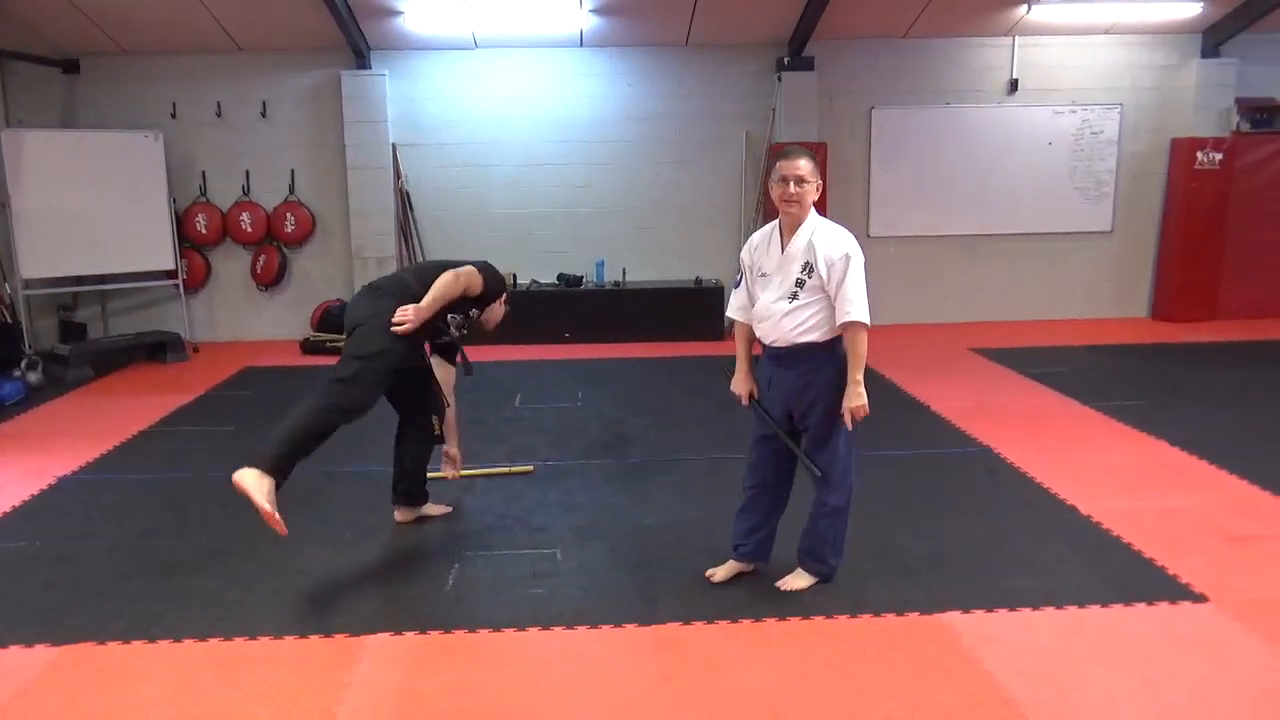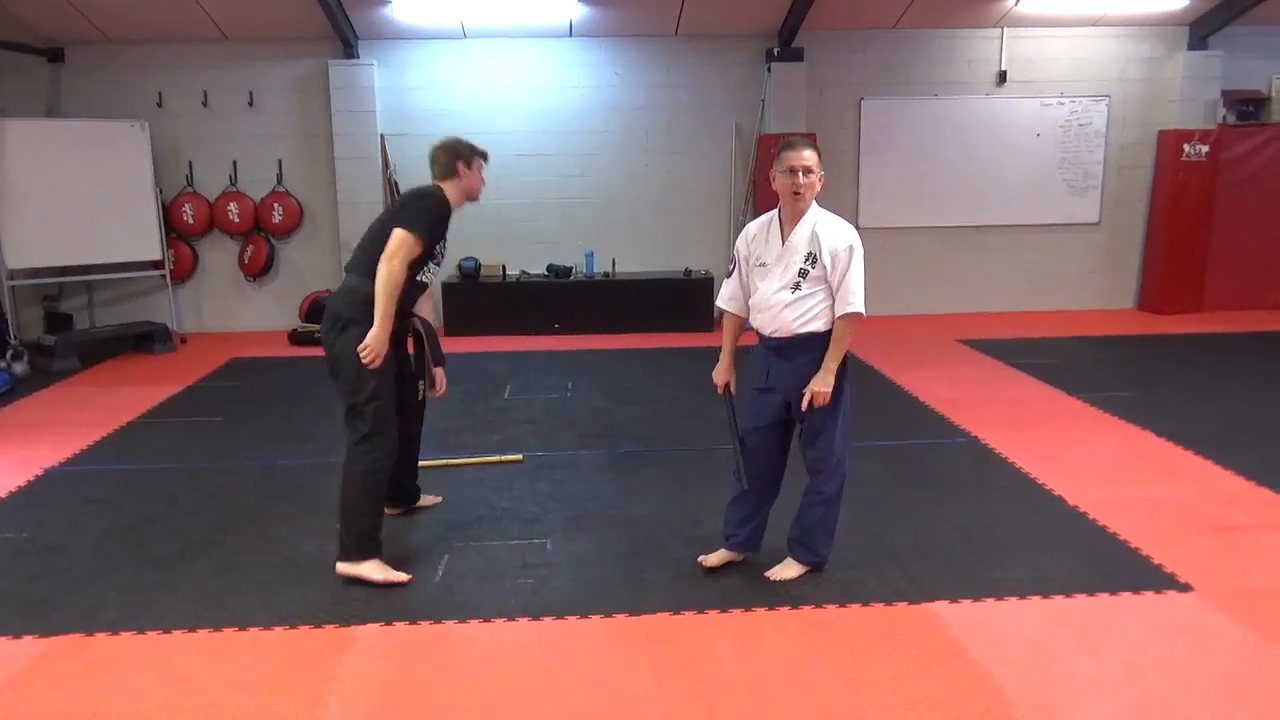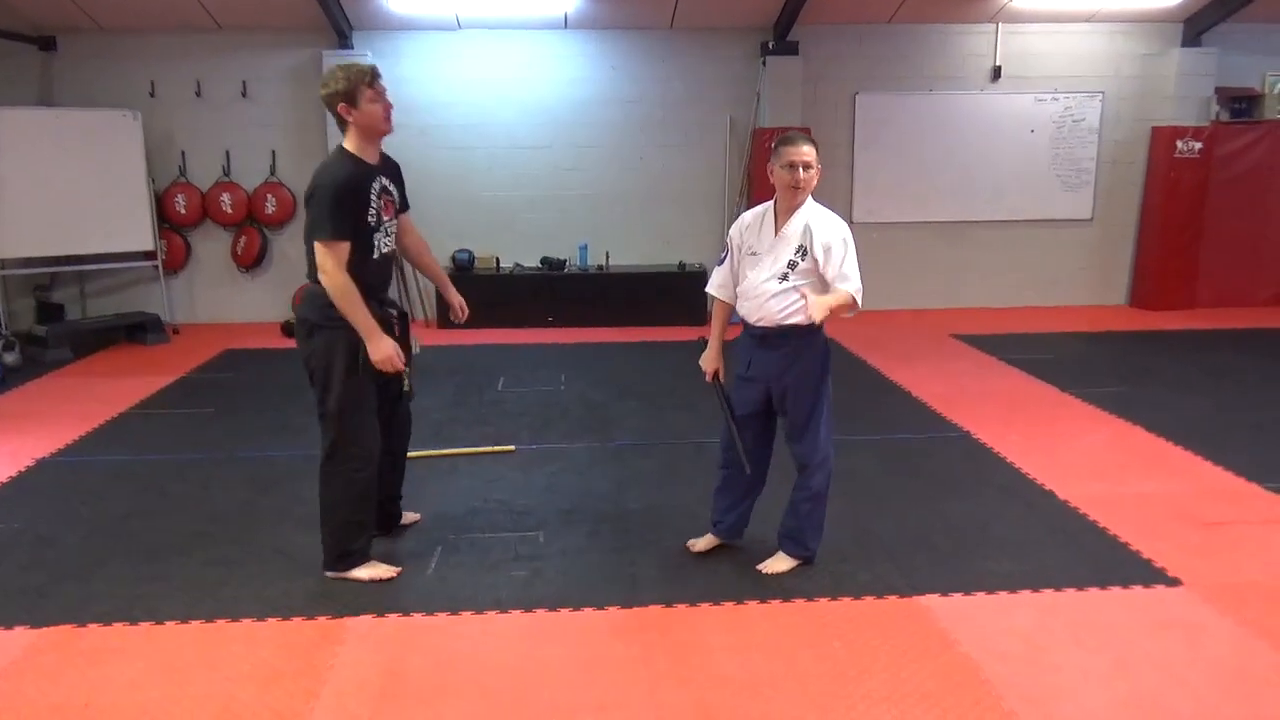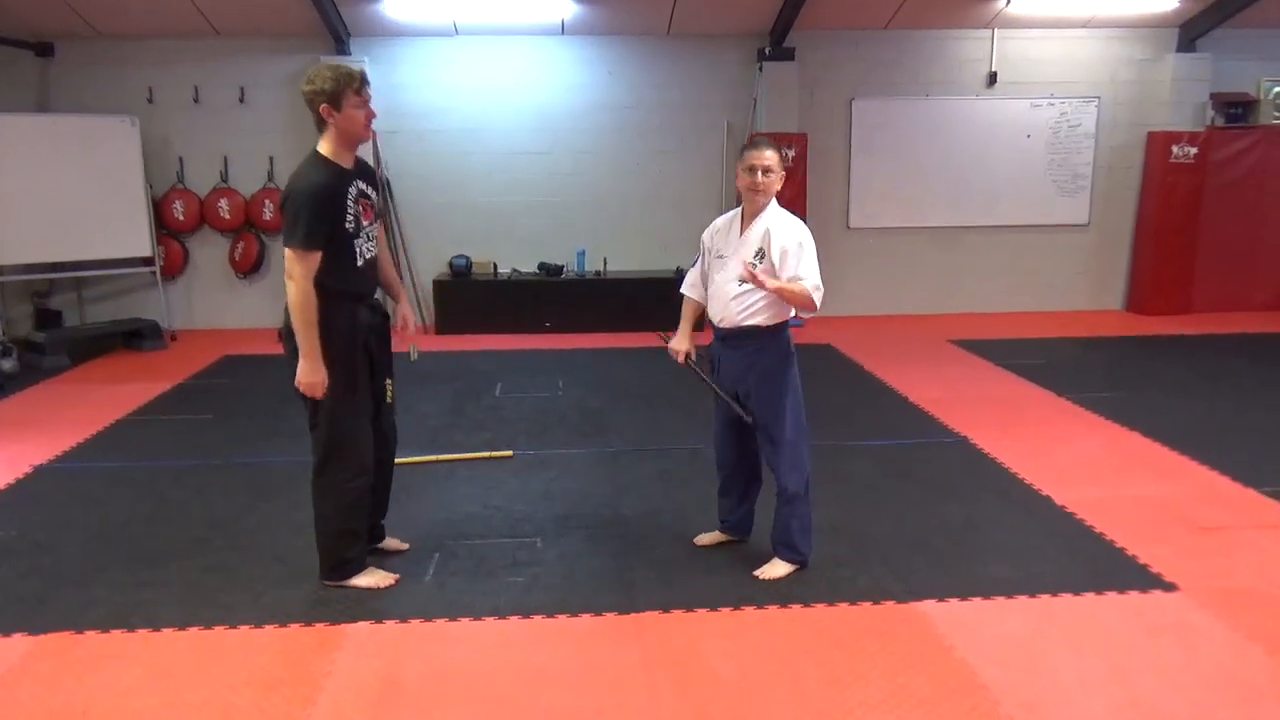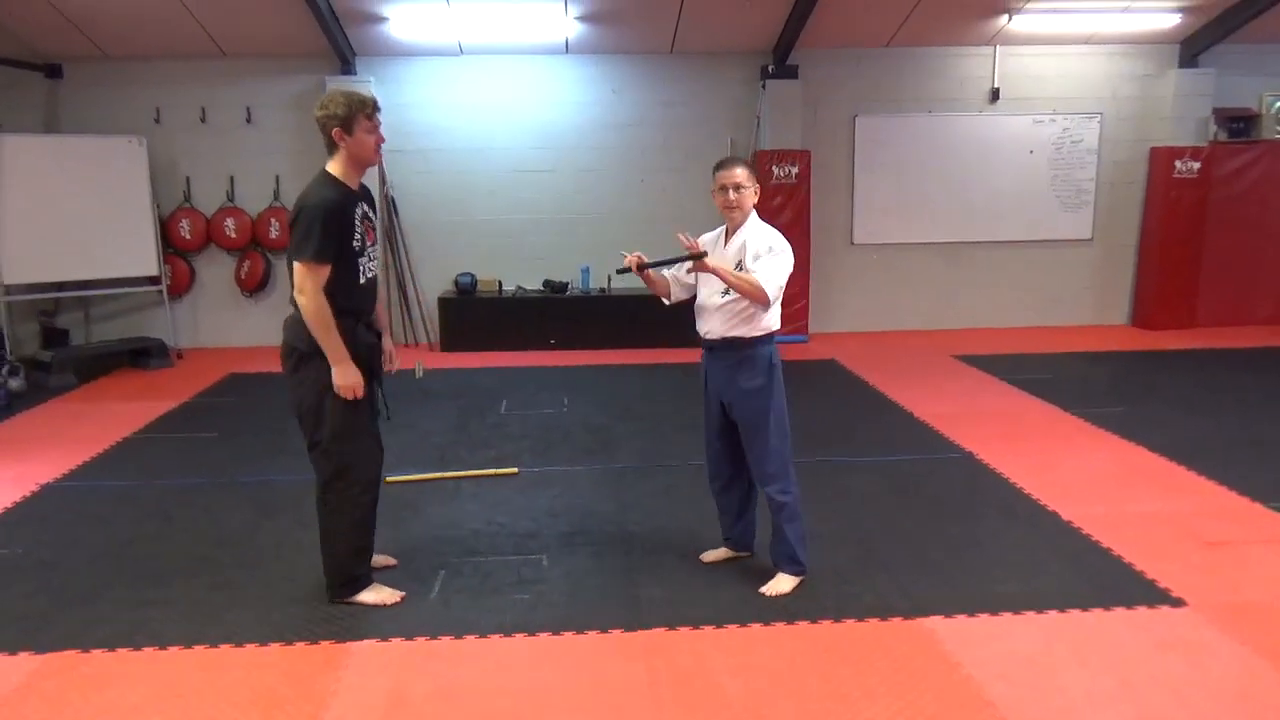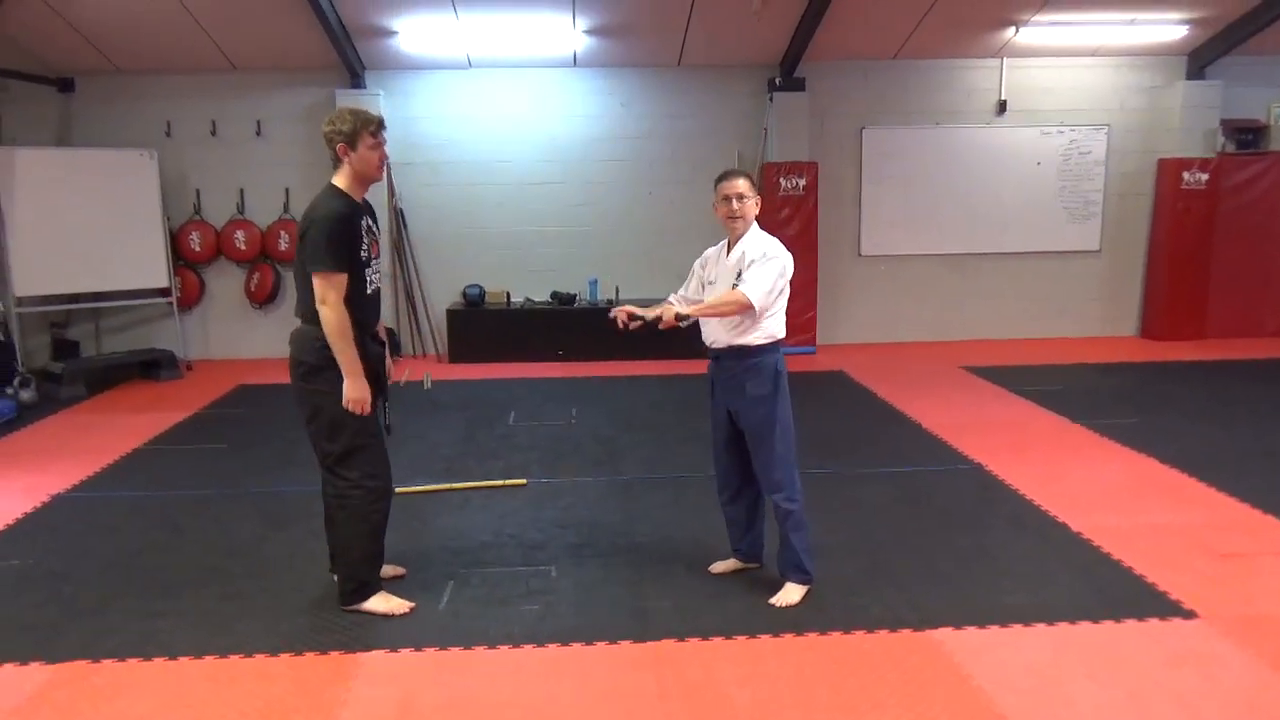
dt=0.4s
person 1, frame 1
left shoulder: (454, 324)
right shoulder: (490, 282)
left elbow: (440, 391)
right elbow: (458, 279)
left wrist: (449, 443)
right wrist: (424, 311)
left hip: (387, 326)
right hip: (377, 316)
left knee: (427, 406)
right knee: (346, 394)
left ankle: (410, 501)
right ankle: (262, 472)
person 1, frame 2
left shoulder: (427, 208)
right shoulder: (430, 204)
left elbow: (418, 293)
right elbow: (392, 261)
left wrist: (433, 364)
right wrist: (381, 329)
left hip: (382, 326)
right hip: (359, 321)
left knee: (406, 414)
right knee: (375, 432)
left ankle: (400, 495)
right ankle: (356, 554)
person 1, frame 3
left shoulder: (387, 168)
right shoulder: (335, 180)
left elbow: (405, 235)
right elbow: (330, 270)
left wrist: (446, 287)
right wrist: (374, 336)
left hip: (374, 312)
right hip: (337, 327)
left knee: (394, 421)
right knee: (352, 440)
left ankle: (384, 513)
right ankle: (345, 557)
person 1, frame 4
left shoulder: (362, 172)
right shoulder: (312, 186)
right elbow: (298, 278)
left wrist: (400, 299)
right wrist: (309, 358)
left hip: (363, 323)
right hip: (329, 331)
left knee: (380, 436)
right knee: (344, 451)
left ankle: (368, 532)
right ankle: (341, 564)
person 1, frame 5
left shoulder: (360, 196)
right shoulder: (322, 203)
right elbow: (307, 291)
left wrist: (382, 334)
right wrist: (339, 363)
left hip: (353, 342)
right hip: (324, 352)
left knee: (359, 457)
right knee: (349, 465)
left ankle: (349, 551)
right ankle: (349, 580)
person 1, frame 6
left shoulder: (360, 209)
right shoulder: (329, 215)
right elbow: (328, 303)
left wrist: (379, 350)
right wrist: (352, 375)
left hip: (353, 355)
right hip: (329, 362)
left knee: (351, 465)
right knee: (363, 472)
left ankle: (356, 561)
right ankle: (358, 588)
person 2, frame 1
left shoulder: (836, 244)
right shoulder: (758, 244)
left elbow: (854, 320)
right elbow: (744, 312)
left wrist: (855, 384)
right wrist: (742, 370)
left hip: (820, 368)
right hip: (773, 367)
left knee: (830, 472)
right knee: (764, 466)
left ankle: (816, 562)
right ankle: (746, 553)
person 2, frame 2
left shoulder: (837, 235)
right shoulder: (754, 234)
left elbow: (848, 309)
right elbow: (735, 302)
left wrist: (828, 371)
right wrist: (726, 360)
left hip: (817, 359)
right hip: (768, 357)
left knee: (824, 461)
right knee: (755, 454)
left ankle: (807, 552)
right ankle: (738, 542)
person 2, frame 3
left shoulder: (829, 229)
right shoulder: (747, 224)
left elbow: (851, 297)
right elbow: (724, 288)
left wrist: (827, 302)
right wrist: (713, 347)
left hip: (801, 349)
right hip: (752, 346)
left knee: (810, 452)
right knee: (740, 441)
left ankle: (797, 545)
right ankle: (726, 525)
person 2, frame 4
left shoulder: (789, 231)
right shoulder: (719, 229)
left elbow: (809, 301)
right elbow: (698, 284)
left wrist: (768, 283)
right wrist: (684, 332)
left hip: (767, 350)
right hip: (724, 347)
left knee: (783, 452)
right knee: (730, 446)
left ankle: (790, 550)
right ankle: (733, 525)
person 2, frame 5
left shoulder: (770, 242)
right shoulder: (707, 243)
left elbow: (761, 291)
right elbow: (671, 288)
left wrist: (708, 265)
right wrist: (644, 271)
left hip: (754, 362)
right hip: (715, 359)
left knee: (771, 464)
right knee: (723, 460)
left ankle: (790, 563)
right ankle: (738, 540)
person 2, frame 6
left shoulder: (769, 251)
right shoulder: (711, 256)
left elbow: (745, 302)
right elbow: (679, 305)
left wrist: (687, 309)
right wrist: (640, 314)
left hip: (759, 369)
right hip: (722, 369)
left knee: (777, 473)
right knee: (731, 469)
left ankle: (798, 573)
right ankle: (746, 551)
